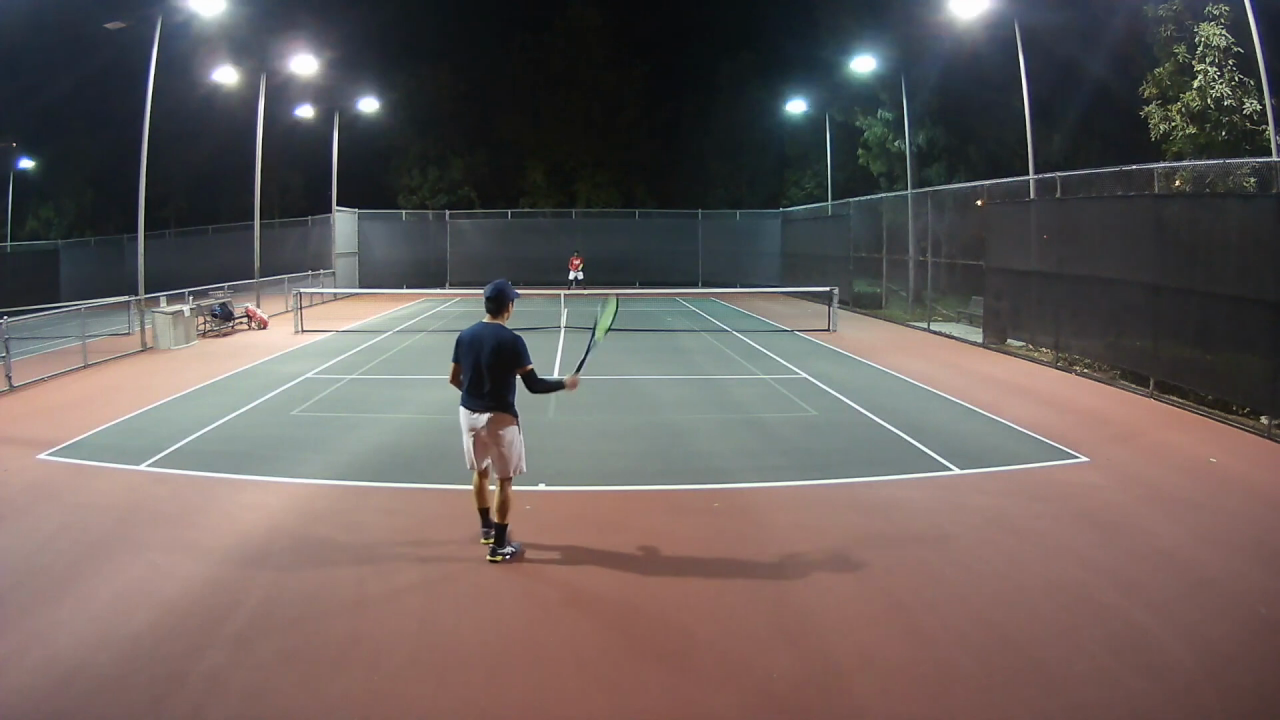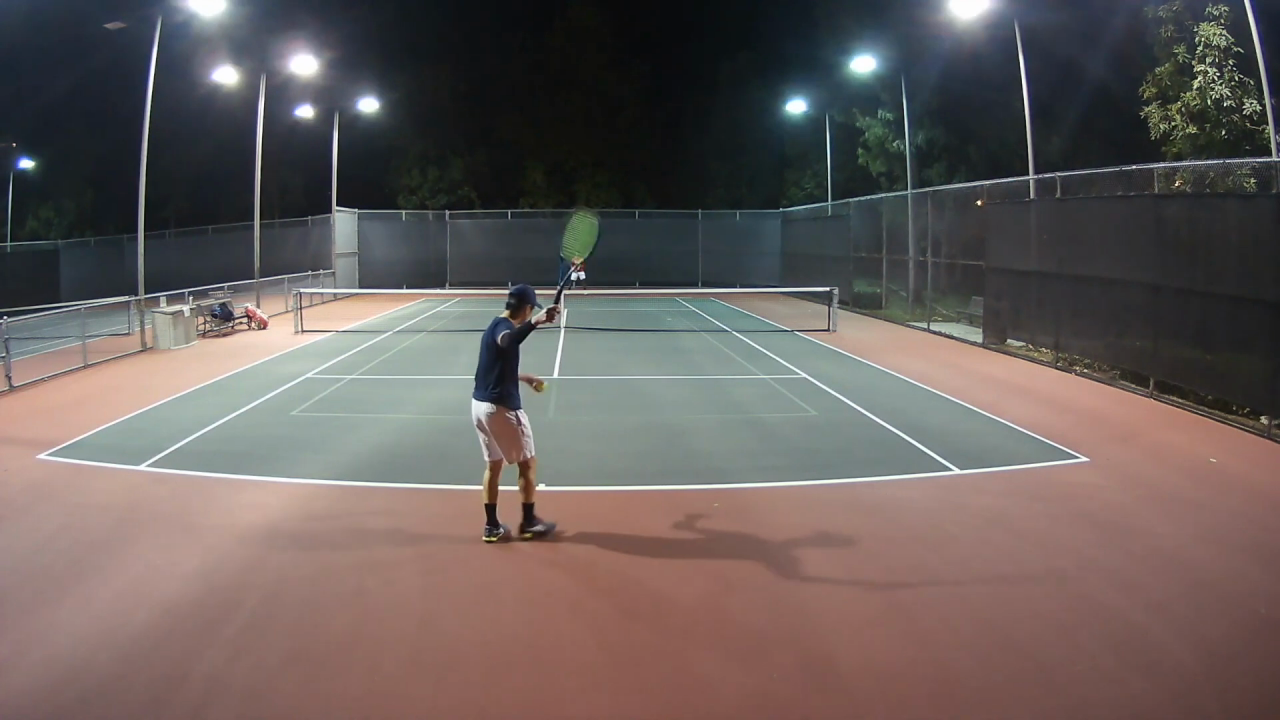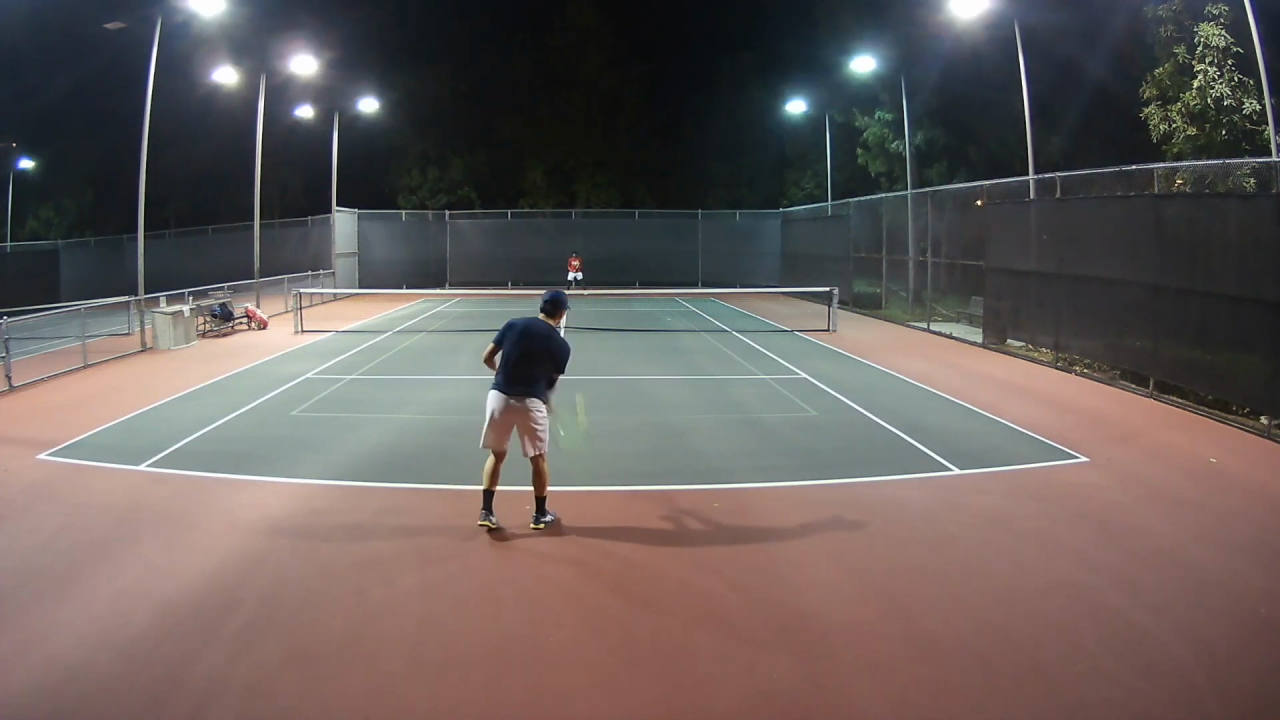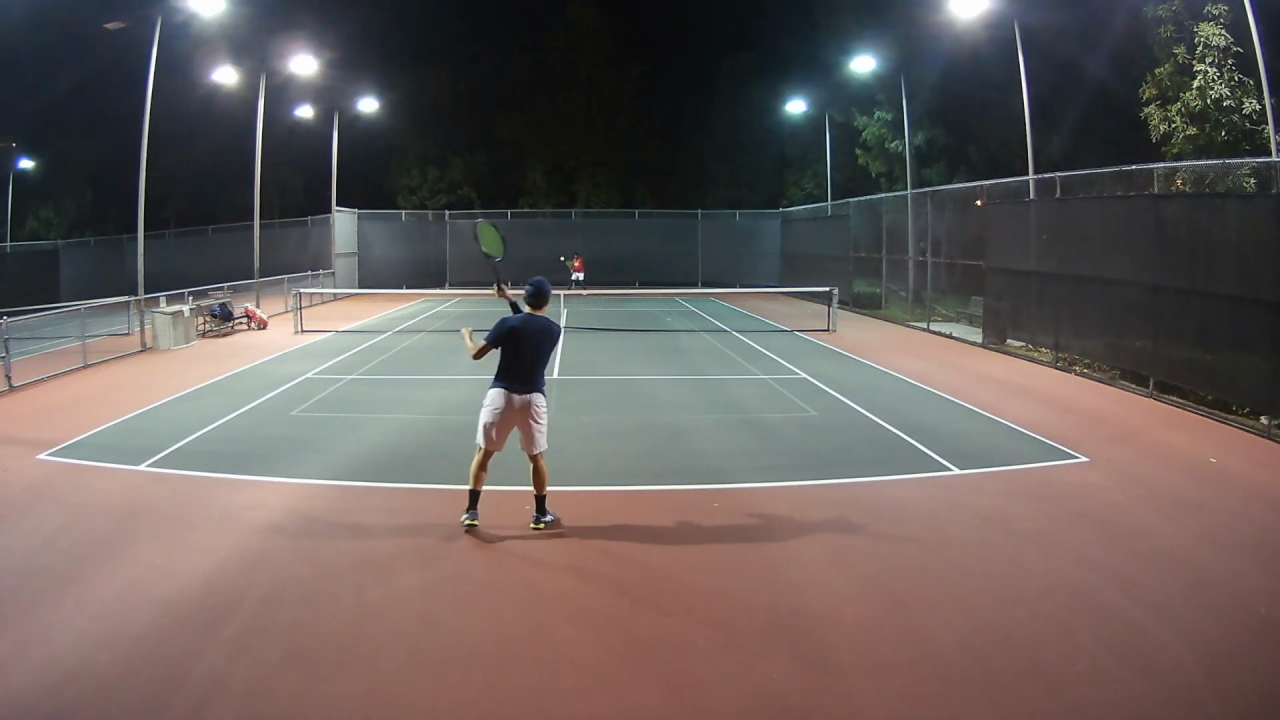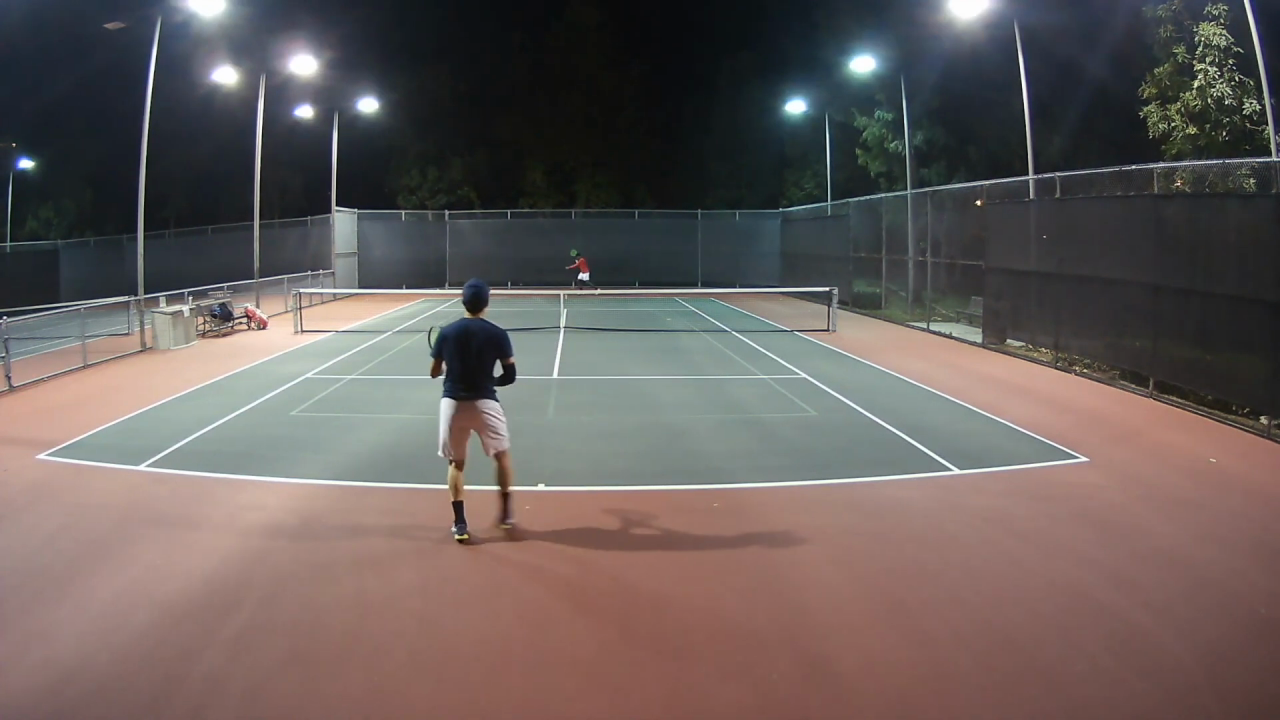
dt=0.5s
person 1, frame 1
left shoulder: (465, 336)
right shoulder: (511, 340)
left elbow: (454, 379)
right elbow: (534, 385)
right wrist: (565, 384)
left hip: (468, 414)
right hip: (499, 417)
left knee: (481, 472)
right knee: (504, 480)
left ankle: (487, 528)
right ankle: (499, 545)
person 1, frame 2
left shoulder: (497, 326)
right shoulder: (503, 326)
right elbow: (508, 343)
left wrist: (524, 377)
right wrist: (535, 322)
left hip: (480, 404)
right hip: (501, 408)
left knee: (494, 465)
right knee: (527, 464)
left ankle: (492, 526)
right ankle: (529, 522)
person 1, frame 3
left shoulder: (514, 325)
right shoulder: (561, 347)
left elbow: (487, 358)
right elbow: (550, 383)
right wrist: (547, 403)
left hip: (499, 397)
right hip: (531, 403)
left knee: (496, 455)
right knee: (538, 458)
left ankle: (487, 512)
right ankle: (540, 514)
person 1, frame 4
left shoulder: (508, 324)
right shoulder: (554, 330)
left elbow: (477, 354)
left wrist: (466, 336)
right wrist: (510, 300)
left hip: (501, 394)
right hip: (533, 398)
left knee: (483, 453)
right knee: (537, 457)
left ankle: (472, 511)
right ankle: (541, 514)
person 1, frame 5
left shoulder: (447, 332)
right shoulder: (498, 334)
left elbow: (434, 372)
right elbow: (510, 376)
left hip: (452, 403)
right hip: (485, 404)
left knee: (455, 463)
right knee: (502, 455)
left ankle: (460, 524)
right ankle: (506, 513)
